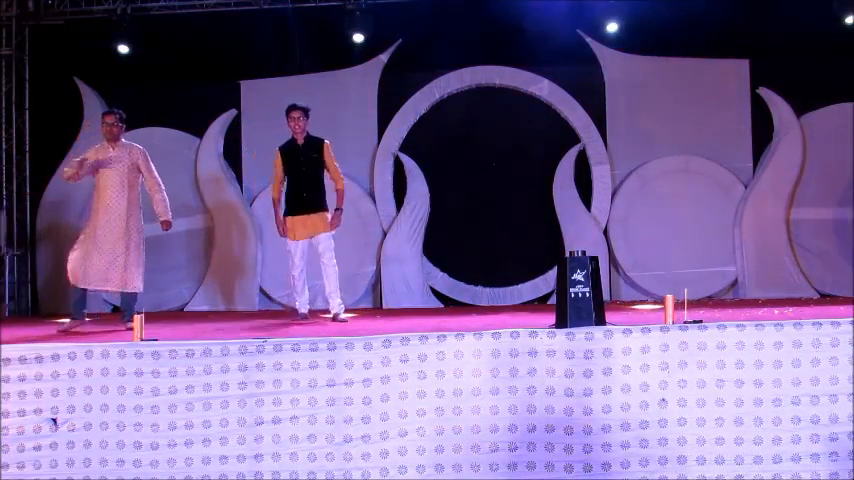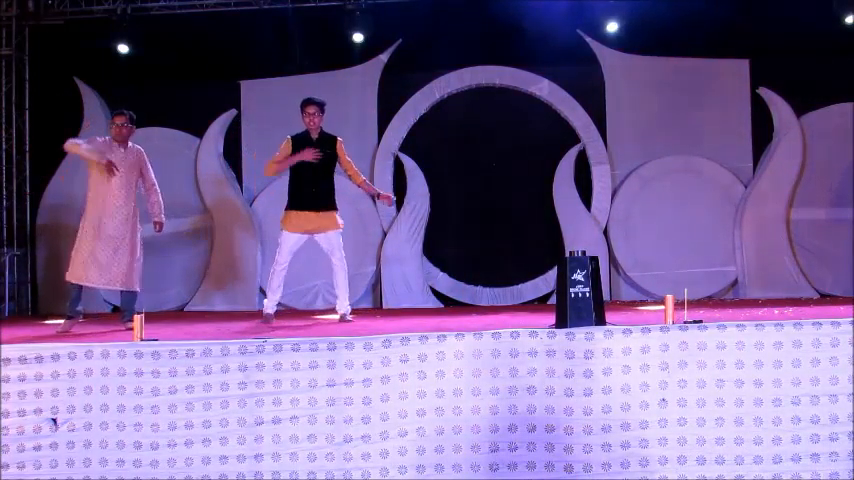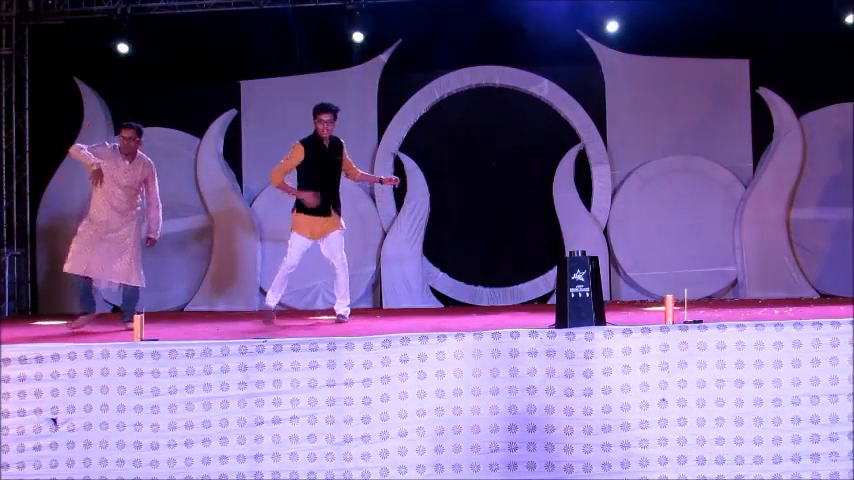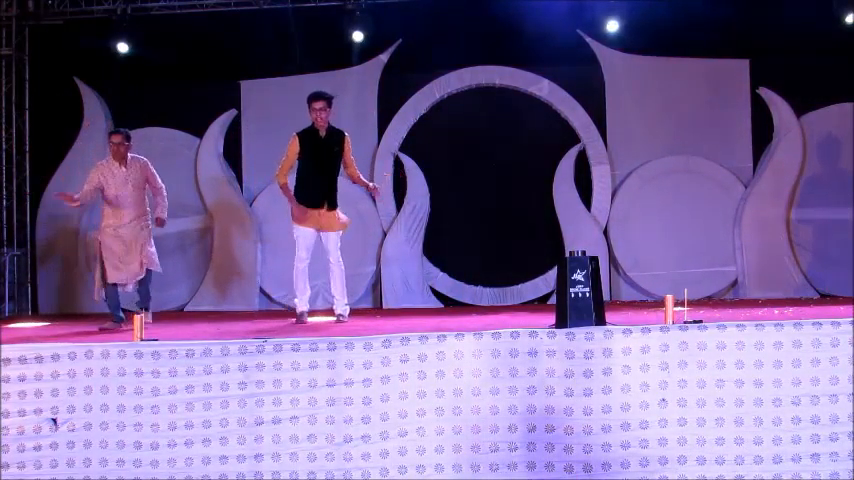
dt=0.4s
person 1, frame 1
left shoulder: (322, 146)
right shoulder: (282, 152)
left elbow: (338, 180)
right elbow: (277, 188)
left wrist: (338, 209)
right wrist: (277, 217)
left hip: (319, 214)
right hip: (293, 217)
left knee: (327, 260)
right knee: (297, 266)
left ankle: (337, 309)
right ankle: (302, 308)
person 1, frame 2
left shoulder: (334, 143)
right shoulder: (292, 142)
left elbow: (353, 174)
right elbow: (269, 170)
left wrist: (377, 194)
right wrist: (298, 158)
left hip: (326, 213)
right hip: (297, 213)
left knee: (338, 260)
right knee: (281, 261)
left ankle: (343, 310)
right ankle: (269, 308)
person 1, frame 3
left shoulder: (339, 146)
right shoulder: (302, 147)
left elbow: (352, 172)
right elbow: (276, 177)
left wrist: (381, 180)
right wrist: (300, 194)
left hip: (331, 215)
right hip: (305, 216)
left knee: (339, 262)
right knee: (290, 262)
left ankle: (341, 310)
right ankle: (271, 303)
person 1, frame 4
left shoulder: (341, 138)
right shoulder: (299, 139)
left elbow: (351, 170)
right elbow: (282, 175)
left wrist: (367, 185)
right wrist: (293, 202)
left hip: (331, 209)
right hip: (305, 208)
left knee: (335, 259)
right knee: (302, 258)
left ankle: (341, 309)
right ankle: (302, 308)
person 2, frame 1
left shoulder: (136, 152)
right shoulder: (94, 153)
left elbow: (154, 184)
right elbow: (68, 175)
left wrist: (164, 214)
right wrist: (77, 166)
left hip: (128, 221)
right hip: (100, 221)
left knee: (128, 266)
right knee: (81, 262)
left ankle: (128, 317)
right ankle: (77, 315)
person 2, frame 2
left shoulder: (139, 154)
right shoulder: (100, 145)
left elbow: (150, 187)
right elbow: (70, 145)
left wrist: (157, 215)
right wrist: (99, 159)
left hip: (125, 220)
right hip: (96, 218)
left knee: (128, 267)
right knee: (81, 265)
left ankle: (128, 317)
right ankle: (73, 314)
person 2, frame 3
left shoulder: (147, 165)
right shoulder: (105, 152)
left elbow: (153, 201)
right elbow: (76, 150)
left wrist: (154, 231)
right wrist: (94, 164)
left hip: (128, 223)
right hip: (98, 220)
left knee: (129, 270)
right knee: (81, 263)
left ankle: (128, 318)
right ankle: (87, 311)
person 2, frame 4
left shoulder: (141, 164)
right shoulder: (100, 168)
left elbow: (159, 189)
right elbow: (88, 192)
left wrist: (161, 213)
right wrist: (76, 199)
left hip: (139, 226)
right hip: (112, 229)
left knee: (144, 263)
right knee: (109, 273)
left ankle: (144, 307)
right ankle: (116, 319)
